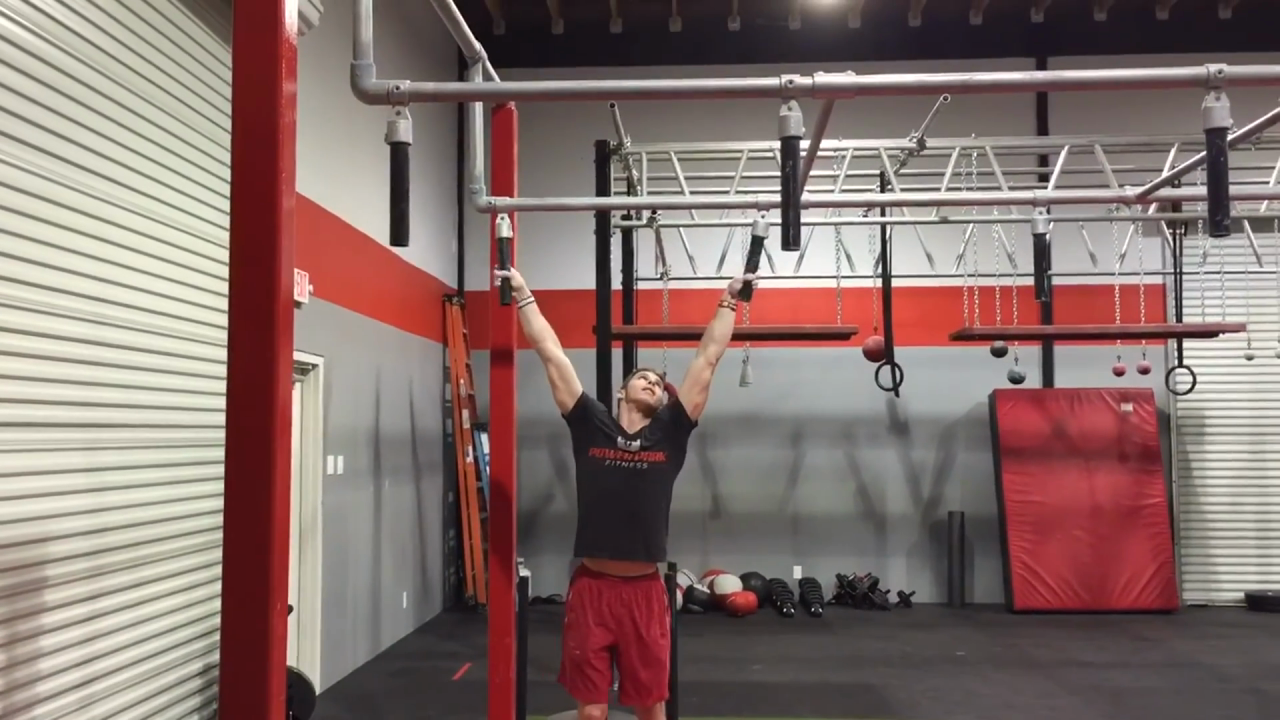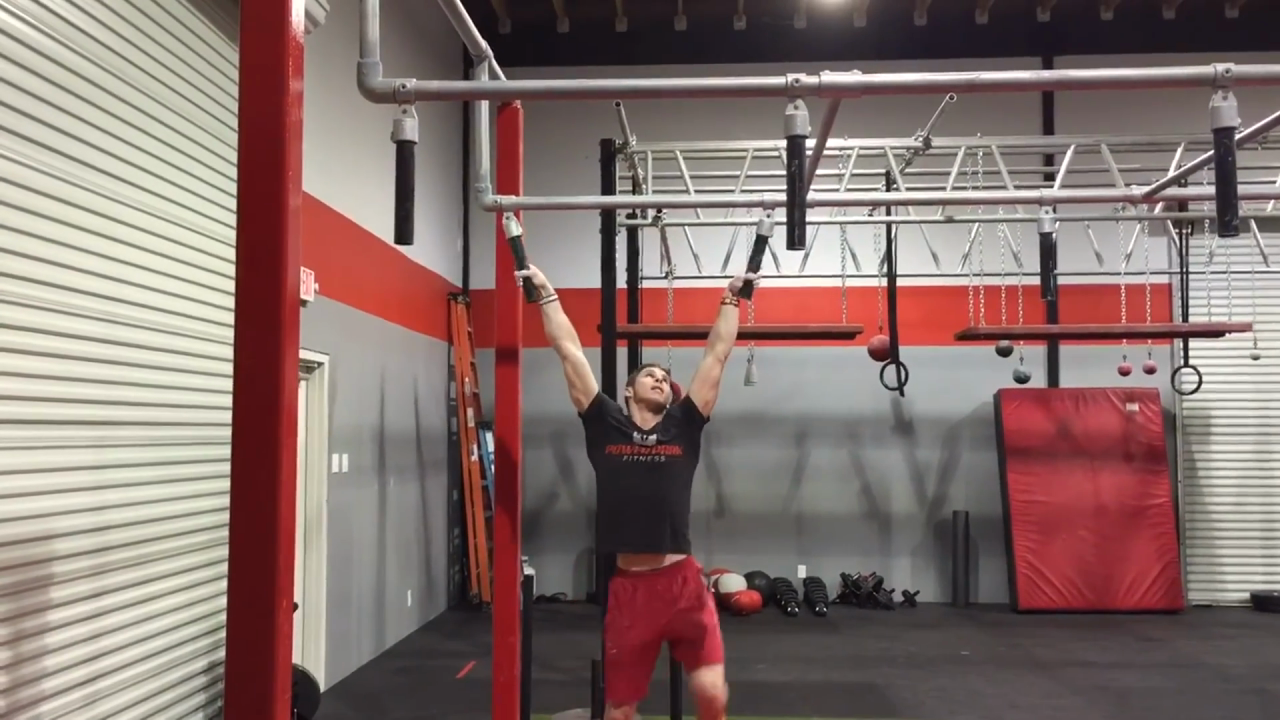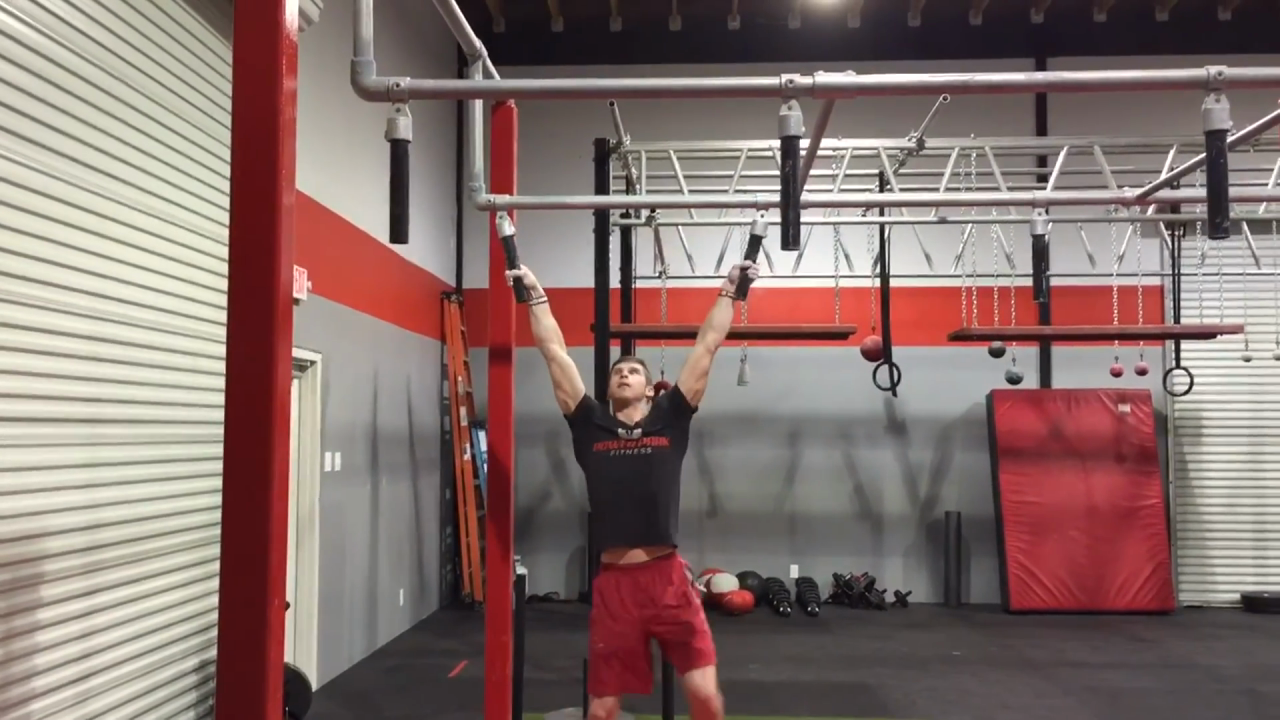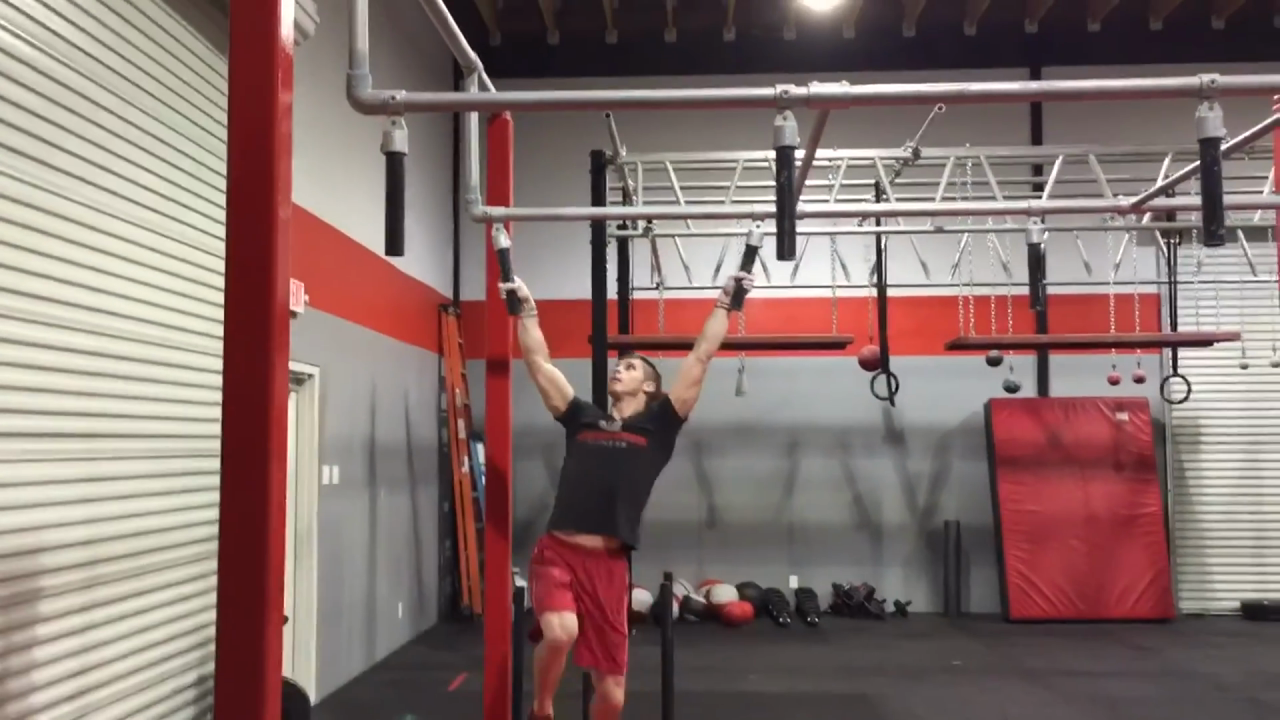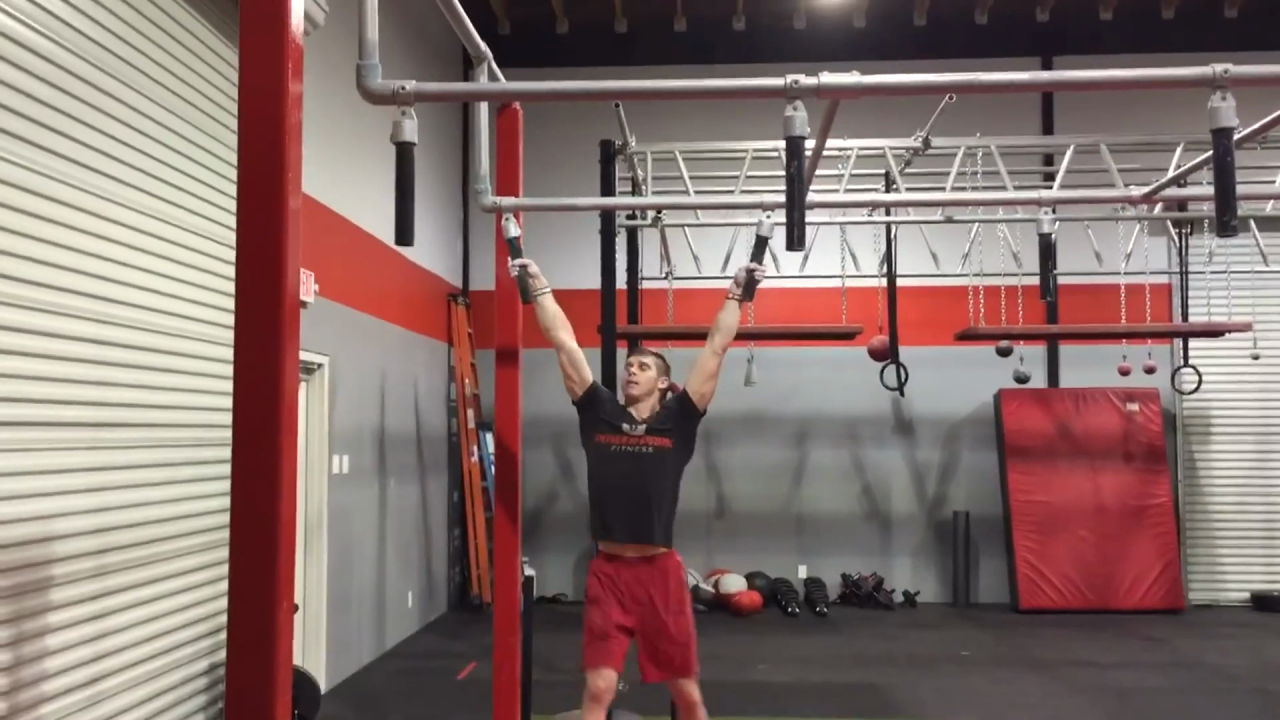
dt=0.4s
person 1, frame 1
left shoulder: (670, 432)
right shoulder: (590, 425)
left elbow: (708, 357)
right elbow: (551, 353)
left wrist: (729, 301)
right wrist: (522, 293)
left hip: (645, 591)
right hip: (592, 588)
person 1, frame 2
left shoulder: (684, 426)
right shoulder: (605, 425)
left elbow: (717, 354)
right elbow: (570, 351)
left wrist: (731, 298)
right wrist: (546, 291)
left hip: (683, 582)
right hip: (630, 586)
person 1, frame 3
left shoulder: (670, 420)
right shoulder: (591, 425)
left elbow: (707, 346)
right elbow: (555, 353)
left wrist: (728, 290)
right wrist: (535, 293)
left hip: (666, 577)
right hip: (613, 581)
person 1, frame 4
left shoulder: (657, 426)
right shoulder: (581, 419)
left elbow: (700, 356)
right elbow: (539, 362)
left wrist: (724, 302)
right wrist: (524, 305)
left hip: (607, 564)
right hip: (557, 555)
right knee: (560, 634)
person 1, frame 5
left shoulder: (678, 419)
right shoulder: (599, 414)
left elbow: (716, 348)
right elbow: (565, 343)
left wrist: (735, 293)
right wrist: (539, 284)
left hip: (661, 571)
right hip: (609, 571)
